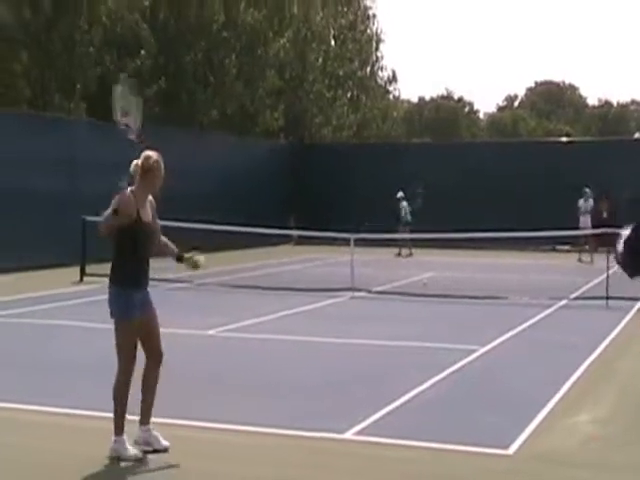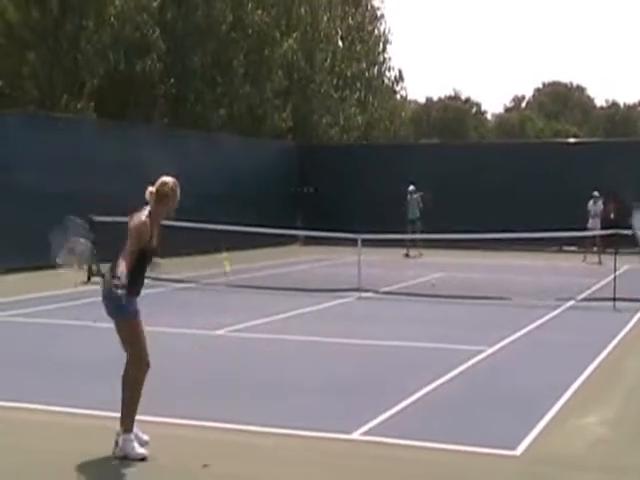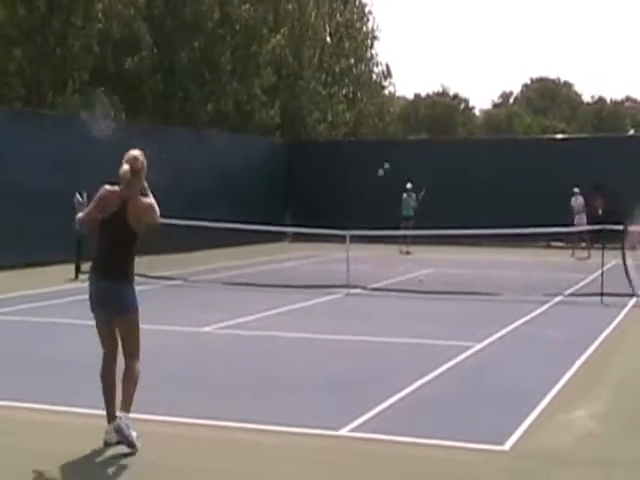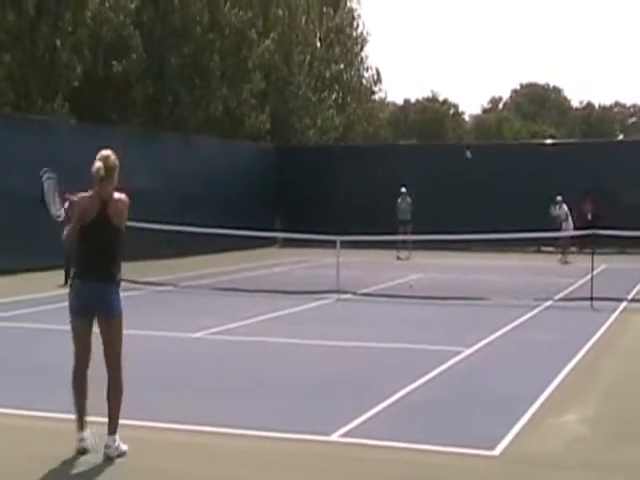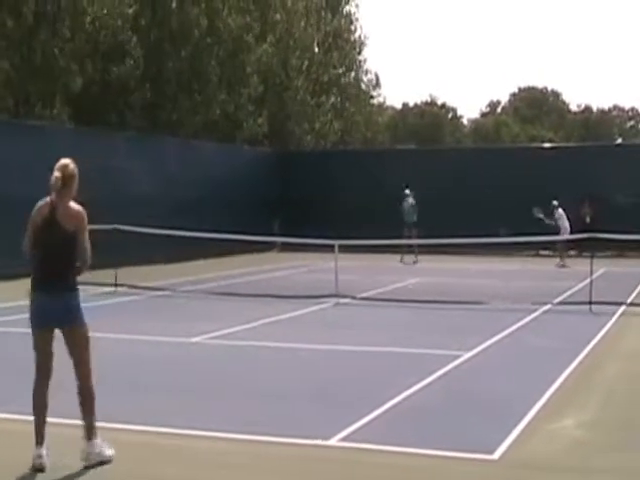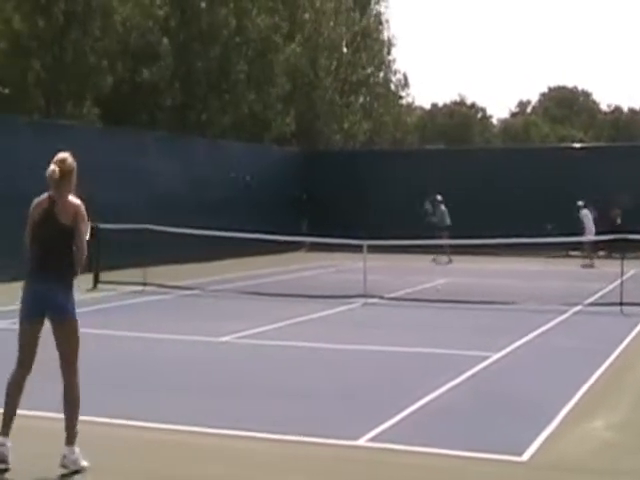
dt=0.4s
person 1, frame 1
left shoulder: (149, 202)
right shoulder: (127, 198)
right elbow: (105, 228)
left wrist: (180, 256)
right wrist: (115, 212)
left hip: (140, 290)
right hip: (123, 291)
left knee: (155, 356)
right knee: (127, 366)
left ankle: (145, 429)
right ankle: (118, 440)
person 1, frame 2
left shoulder: (153, 218)
right shoulder: (142, 223)
right elbow: (125, 259)
right wrist: (119, 281)
left hip: (125, 294)
right hip: (121, 295)
left knee: (134, 361)
right knee: (140, 363)
left ankle: (127, 428)
right ankle: (125, 439)
person 1, frame 3
left shoulder: (106, 194)
right shoulder: (142, 206)
left elbow: (81, 222)
right wrist: (147, 190)
left hip: (97, 283)
right hip: (120, 287)
left knee: (109, 355)
right knee: (132, 358)
left ankle: (112, 424)
right ankle: (123, 417)
person 1, frame 4
left shoulder: (82, 202)
right shoulder: (122, 202)
left elbow: (68, 239)
left hip: (81, 287)
right hip: (107, 289)
left knee: (81, 362)
right knee: (114, 367)
left ankle: (82, 433)
right ankle: (112, 440)
person 1, frame 5
left shoulder: (39, 208)
right shoulder: (77, 213)
left elbow: (28, 251)
right elbow: (84, 262)
left hip: (40, 297)
right hip: (65, 298)
left knee: (42, 376)
right knee: (83, 375)
left ankle: (39, 451)
right ankle: (92, 445)
person 1, frame 6
left shoulder: (37, 204)
right shoulder: (75, 206)
left elbow: (29, 246)
right elbow: (81, 255)
left hip: (33, 289)
right hip: (59, 292)
right knee: (70, 375)
right ankle: (70, 451)
